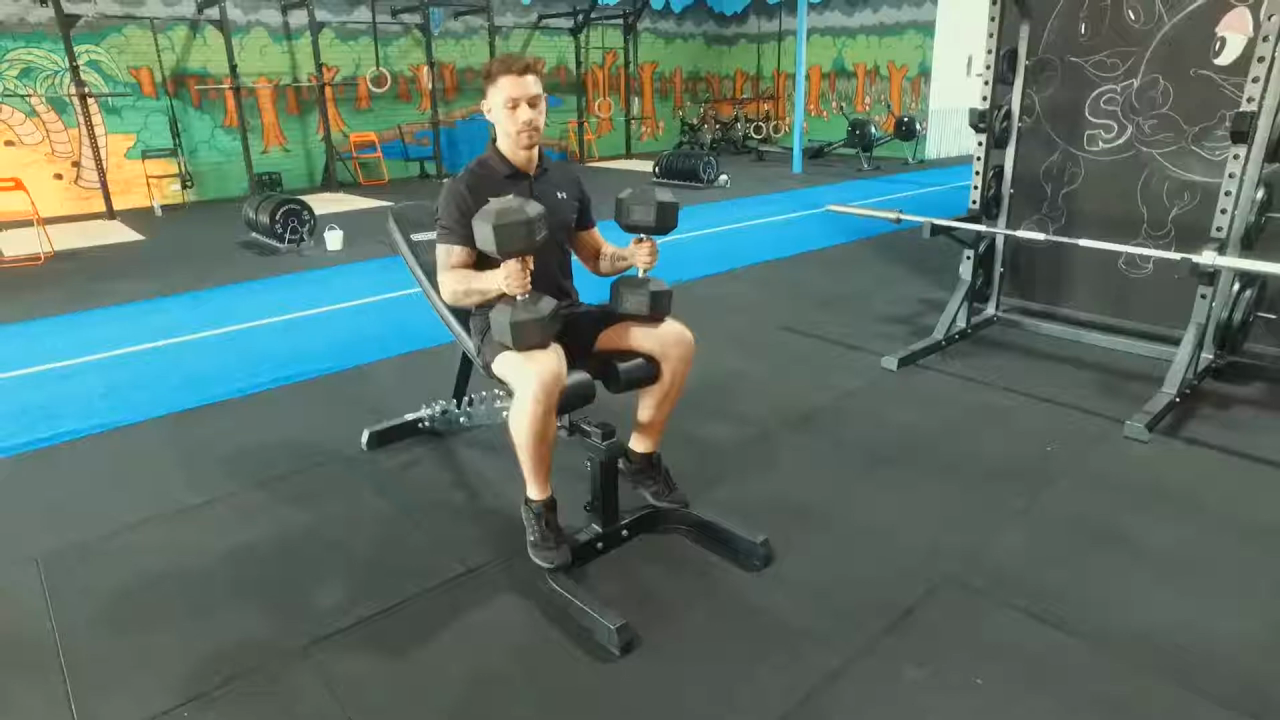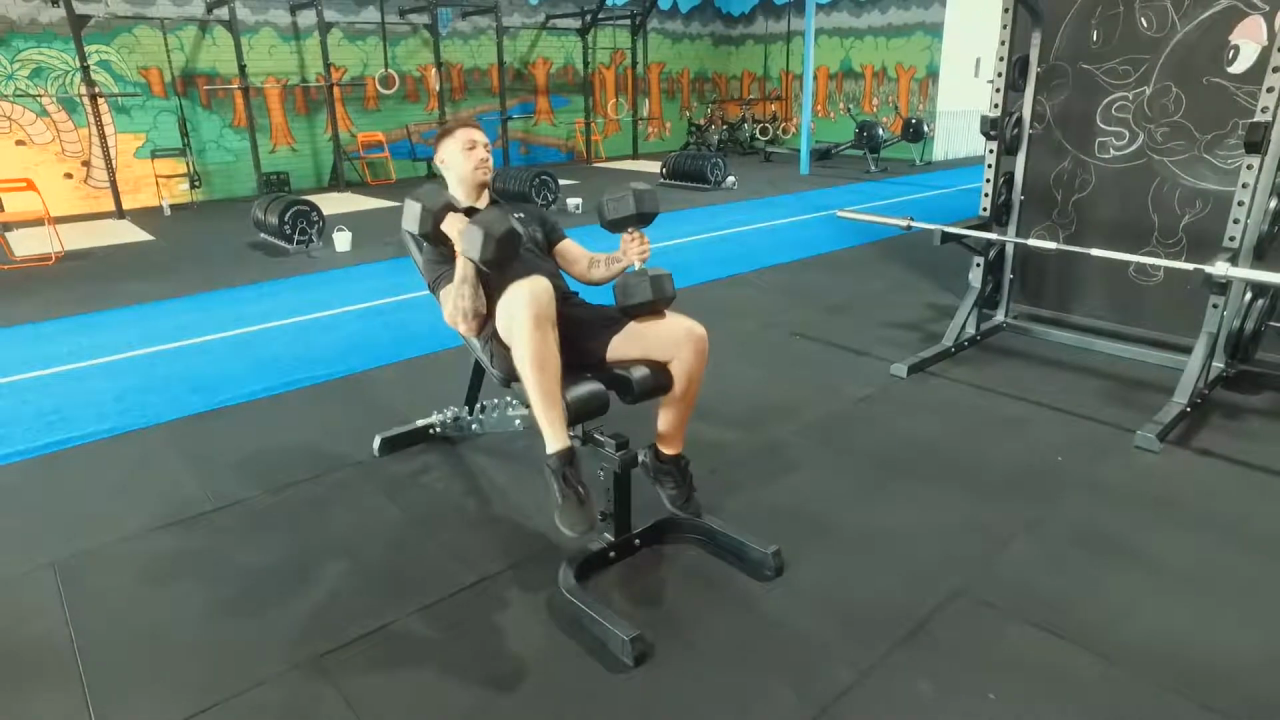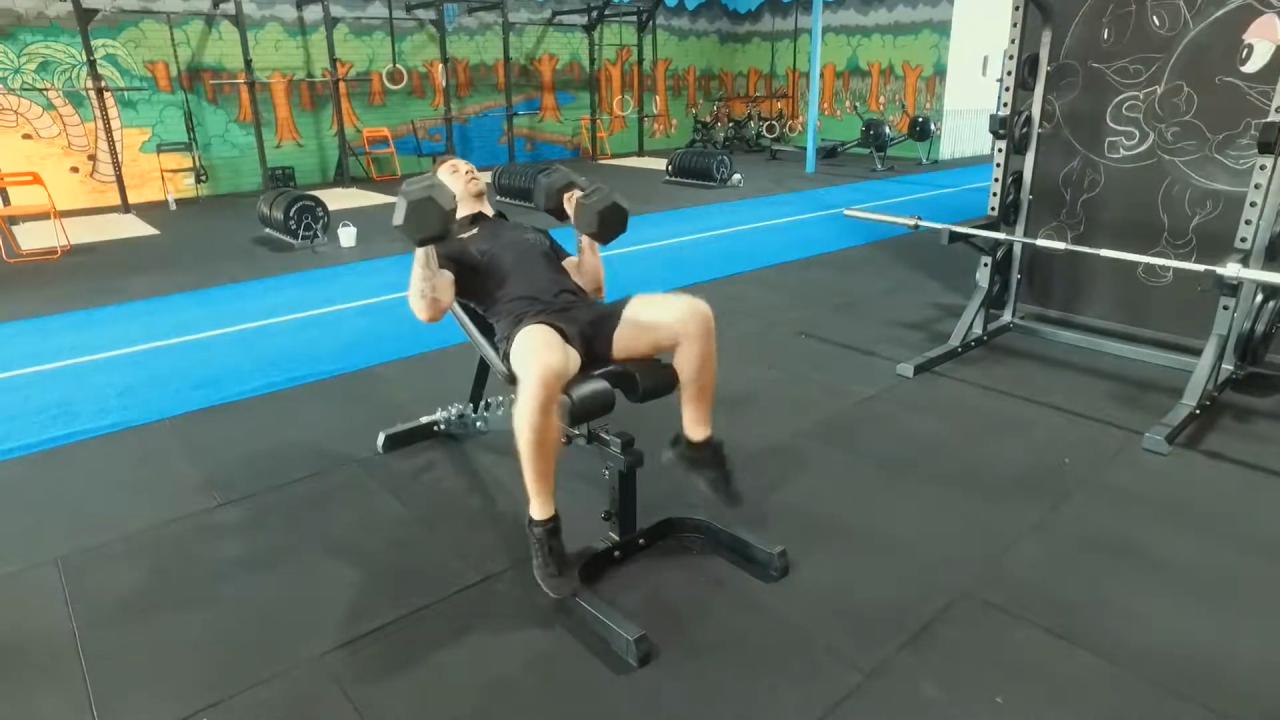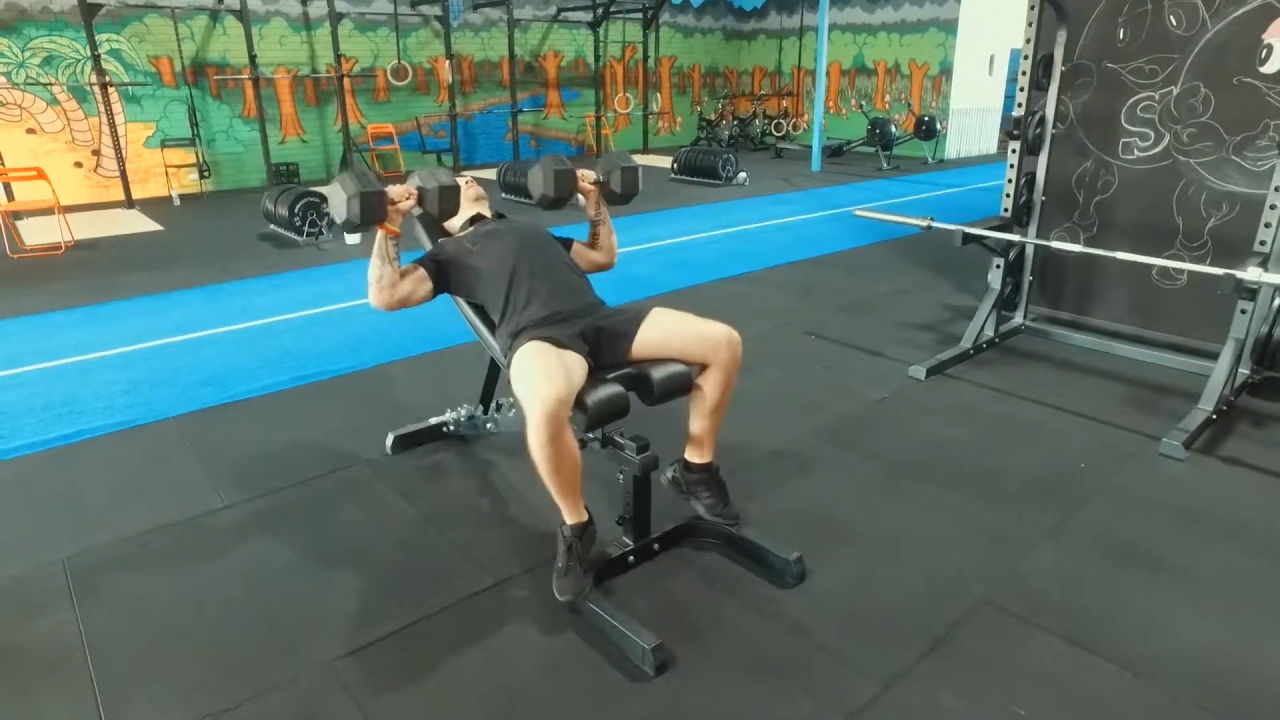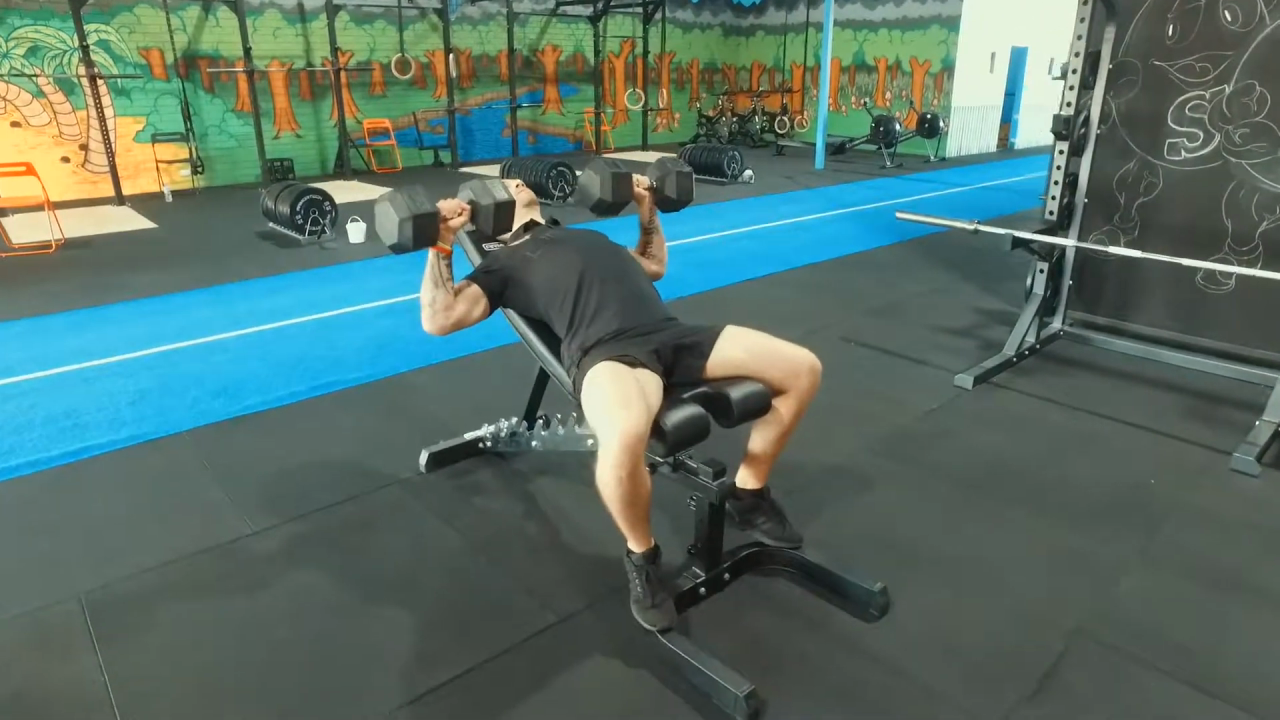
dt=1s
person 1, frame 1
left shoulder: (566, 180)
right shoulder: (466, 189)
left elbow: (595, 256)
right elbow: (450, 284)
left wrist: (631, 256)
right wrist: (496, 280)
left hip: (567, 314)
left knee: (676, 340)
right knee: (544, 374)
left ankle: (641, 459)
right ankle: (539, 506)
person 1, frame 2
left shoulder: (528, 213)
right shoulder: (440, 239)
left elbow: (586, 267)
right elbow: (467, 324)
left wrist: (623, 258)
right wrist: (464, 253)
left hip: (576, 319)
right hip: (514, 334)
left knee: (691, 339)
right knee: (531, 292)
left ankle: (665, 457)
right ankle: (560, 462)
person 1, frame 3
left shoulder: (534, 232)
right shoulder: (449, 246)
left elbow: (592, 286)
right elbow: (428, 308)
left wrist: (582, 228)
left hip: (591, 317)
right hip: (533, 327)
left knee: (694, 316)
right knee: (543, 374)
left ankle: (696, 442)
right ankle: (542, 523)
person 1, frame 4
left shoulder: (534, 229)
right shoulder: (449, 252)
left elbow: (604, 256)
right elbow: (385, 295)
left wrist: (594, 200)
right wrist: (390, 224)
left hip: (602, 319)
right hip: (539, 334)
left knee: (724, 343)
right knee: (548, 407)
left ankle: (695, 470)
right ankle: (576, 526)
person 1, frame 5
left shoulder: (585, 236)
right shoulder: (504, 262)
left elbow: (654, 267)
right elbow: (438, 319)
left wrist: (647, 210)
right wrist: (442, 242)
left hip: (673, 333)
right hip: (606, 349)
left knee: (803, 370)
right knee: (624, 439)
left ankle: (748, 494)
right ankle: (641, 556)
